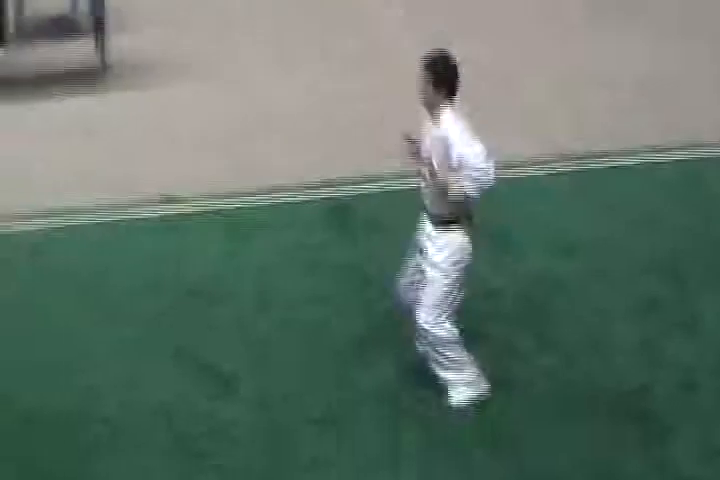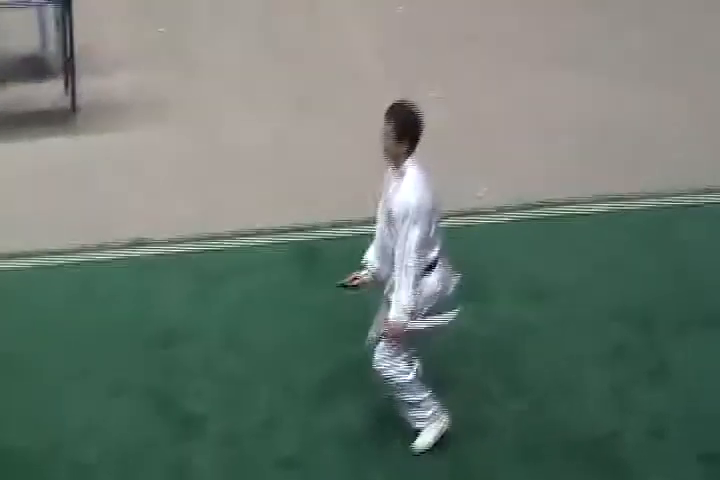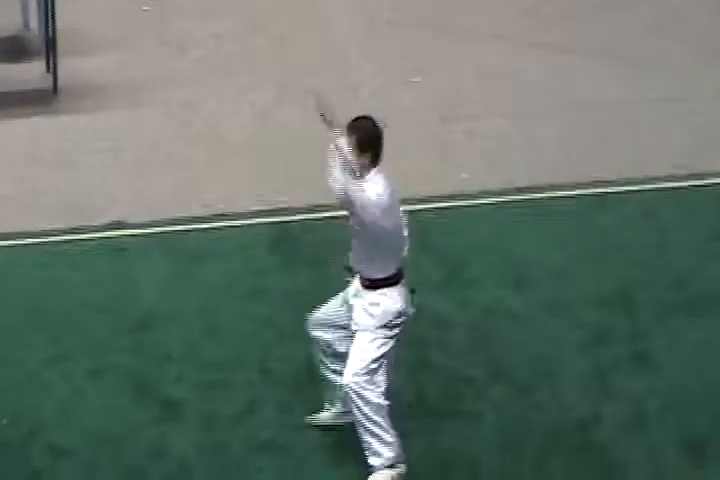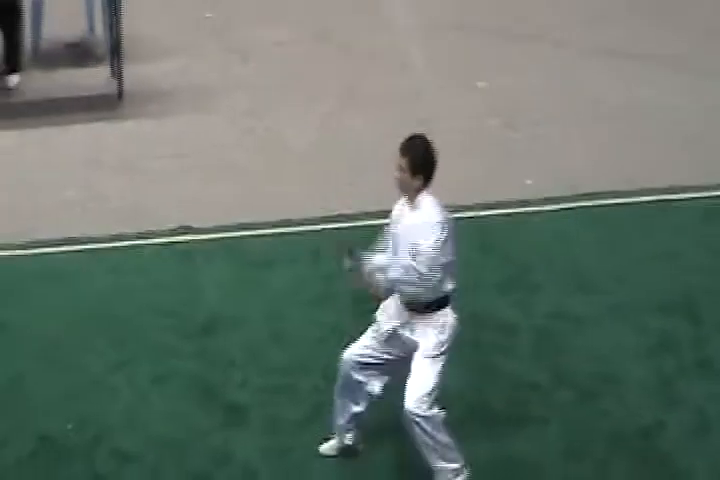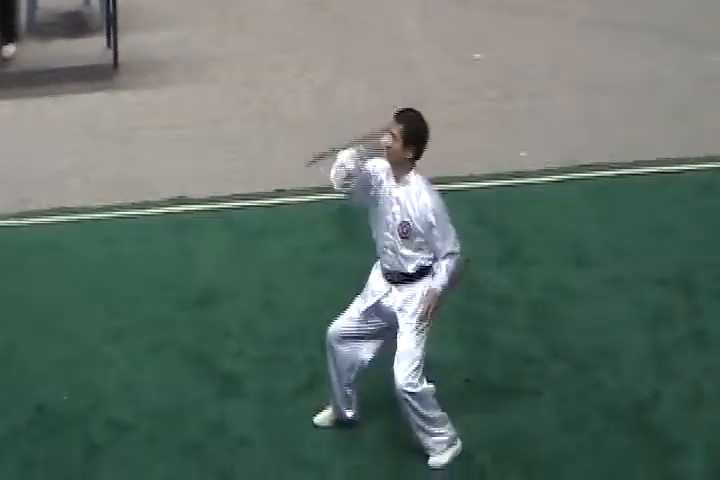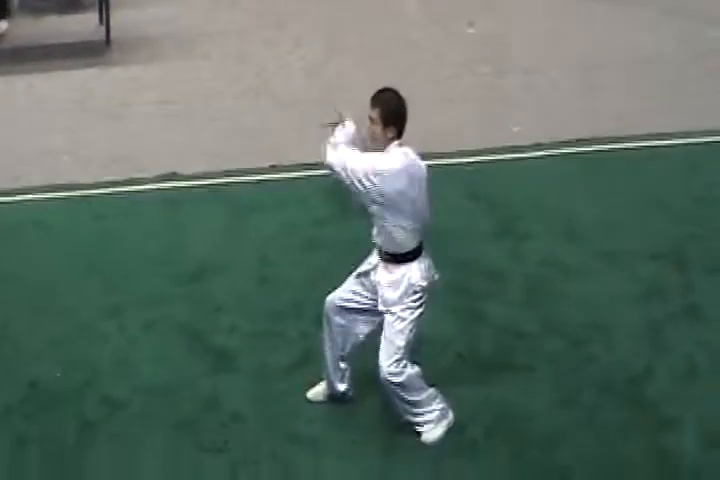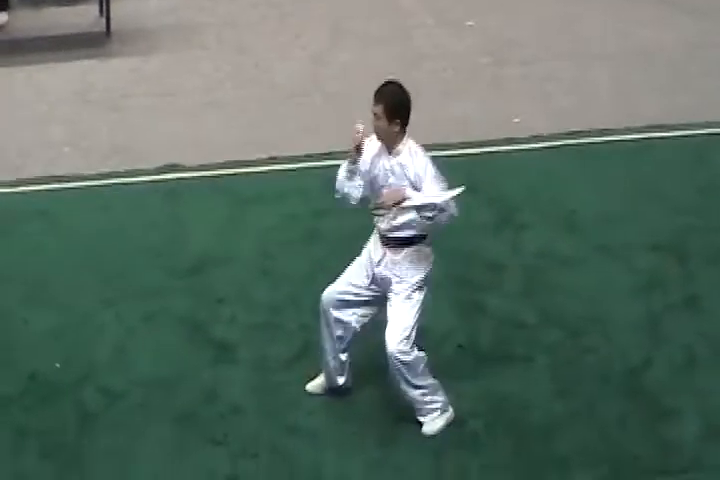
dt=0.3s
person 1, frame 1
left shoulder: (454, 132)
right shoulder: (434, 124)
left elbow: (485, 173)
left wrist: (449, 185)
right wrist: (420, 157)
left hip: (449, 234)
right hip: (432, 226)
left knee: (432, 317)
right knee: (410, 287)
left ankle: (469, 383)
right ankle: (432, 345)
person 1, frame 2
left shoulder: (412, 192)
right shoulder: (395, 176)
left elbow: (410, 256)
right elbow: (384, 231)
left wrist: (400, 315)
right wrist: (370, 269)
left hip: (421, 283)
right hip: (406, 278)
left knee: (388, 358)
right knee: (379, 339)
left ankle: (431, 417)
right ankle: (408, 386)
person 1, frame 3
left shoulder: (375, 192)
right shoulder: (365, 183)
left elbow: (351, 197)
left wrist: (337, 149)
left hip: (383, 300)
right hip: (362, 288)
left knee: (359, 380)
right knee: (323, 327)
right ankle: (343, 406)
person 1, frame 4
left shoulder: (430, 219)
right shoulder: (404, 209)
left elbow: (420, 272)
right elbow: (390, 252)
left wrist: (382, 279)
right wrist: (372, 266)
left hip: (431, 322)
right hip: (401, 312)
left knee: (417, 406)
right knee: (353, 362)
right ankle: (345, 437)
person 1, frame 5
left shoulder: (424, 199)
right shoulder: (377, 170)
left elbow: (450, 253)
right elbow: (341, 179)
left wrist: (436, 292)
right wrist: (352, 158)
left hip: (413, 292)
right hip: (382, 282)
left knee: (407, 380)
right knee: (339, 335)
left ankle: (444, 441)
right ankle: (343, 409)
person 1, frame 6
left shoulder: (390, 167)
right shoulder: (405, 160)
left elbow: (338, 160)
left wrist: (344, 133)
left hip: (404, 274)
right hip: (383, 262)
left knee: (392, 367)
right knee: (337, 307)
left ankle: (436, 415)
right ankle: (337, 383)
person 1, frame 7
left shoulder: (418, 161)
right shoulder: (374, 149)
left elbow: (446, 208)
right elbow: (349, 195)
left wrist: (405, 199)
right wrist: (354, 159)
left hip: (409, 258)
right hip: (378, 249)
left knee: (398, 347)
right knee: (334, 301)
left ankle: (436, 408)
right ankle: (335, 375)
